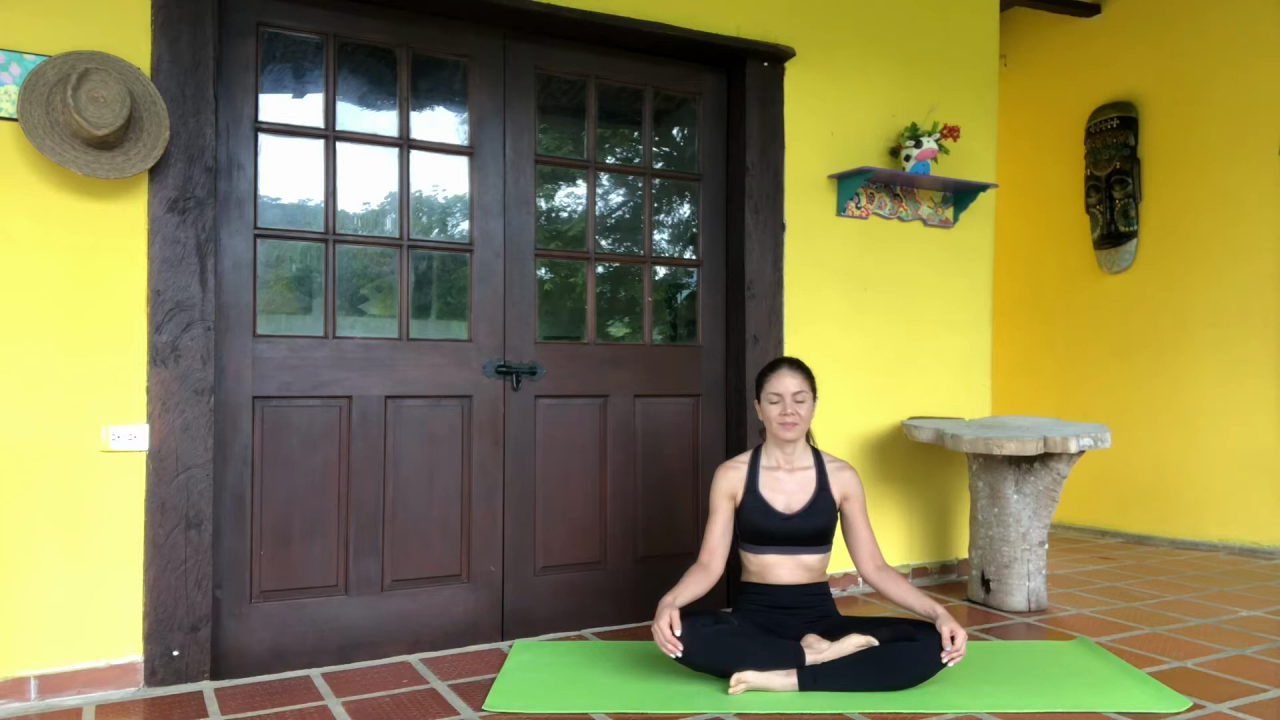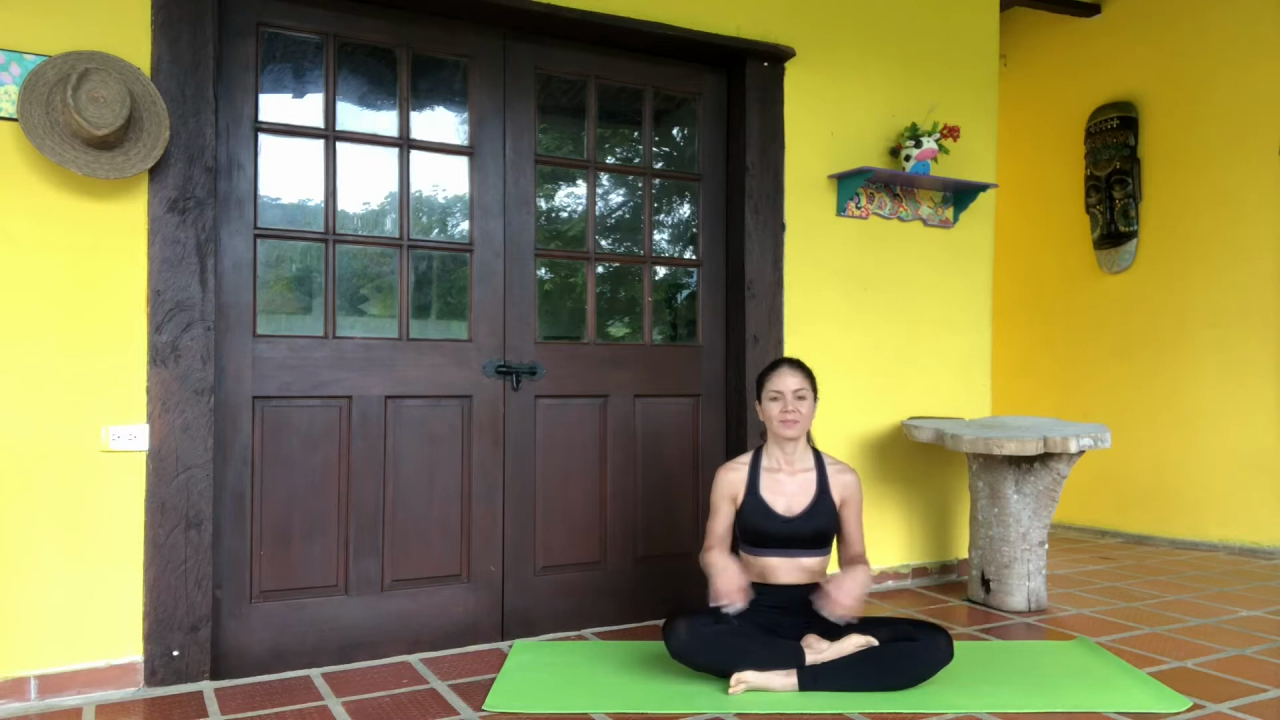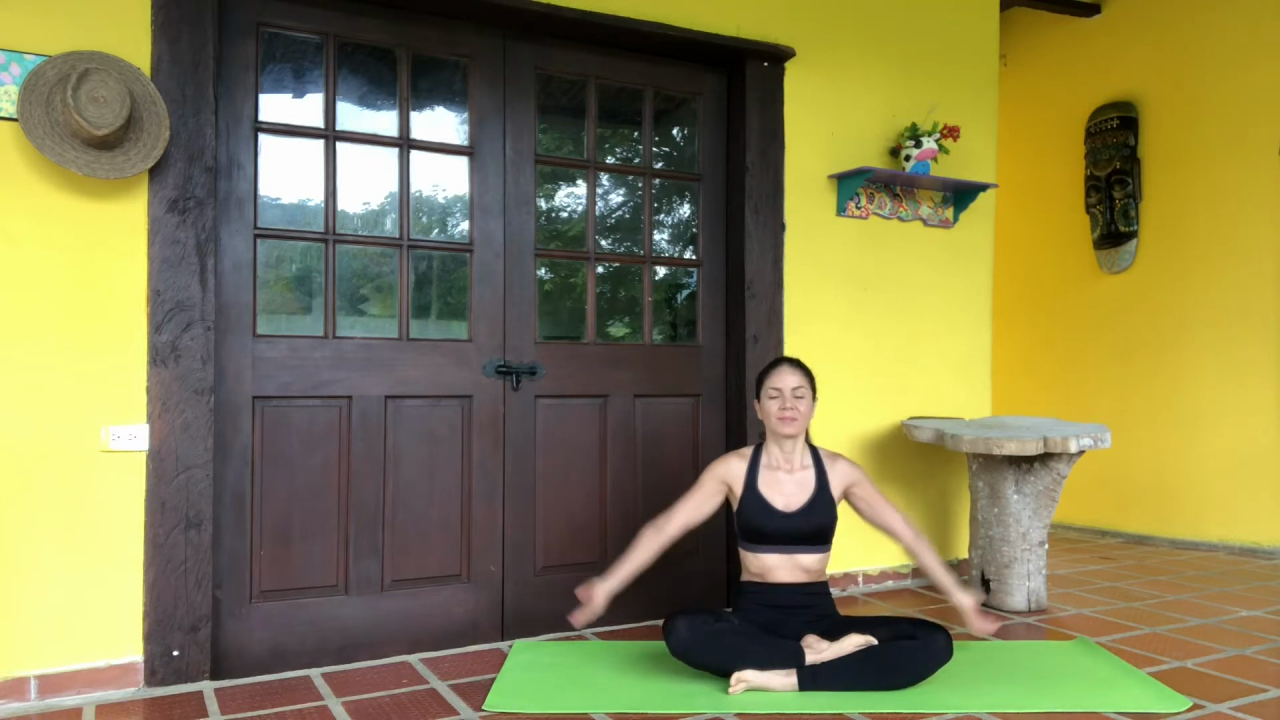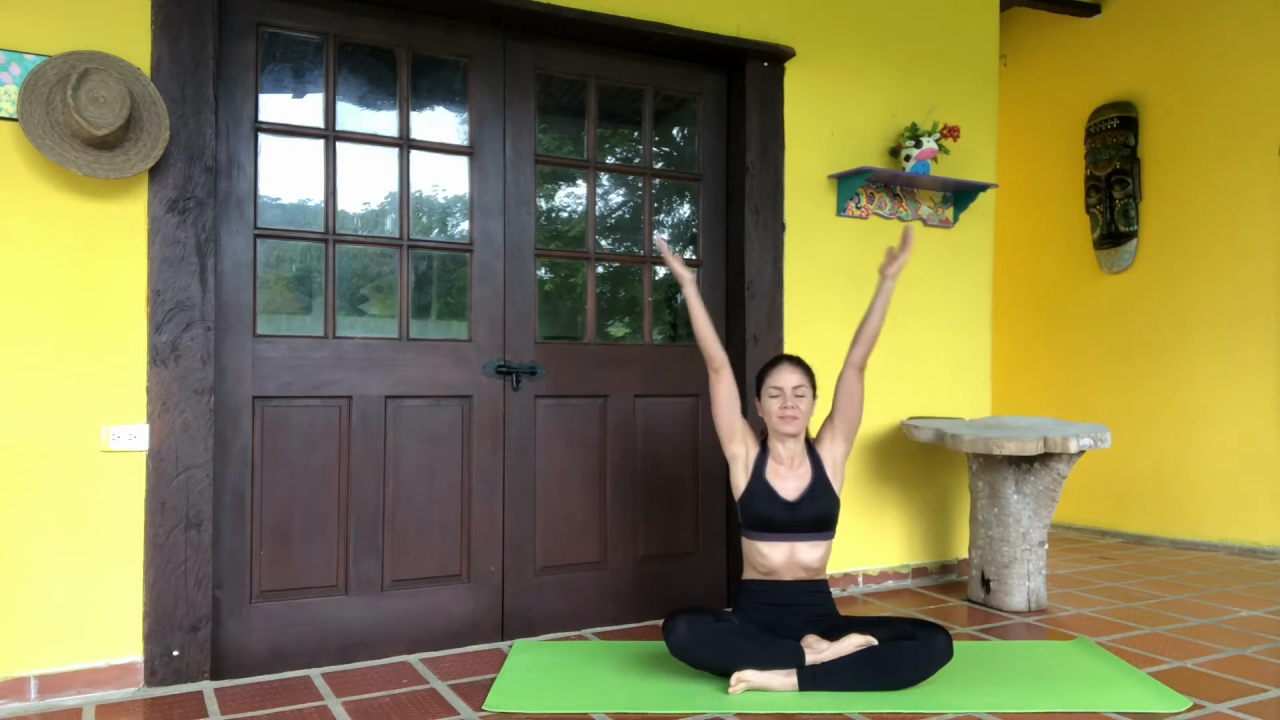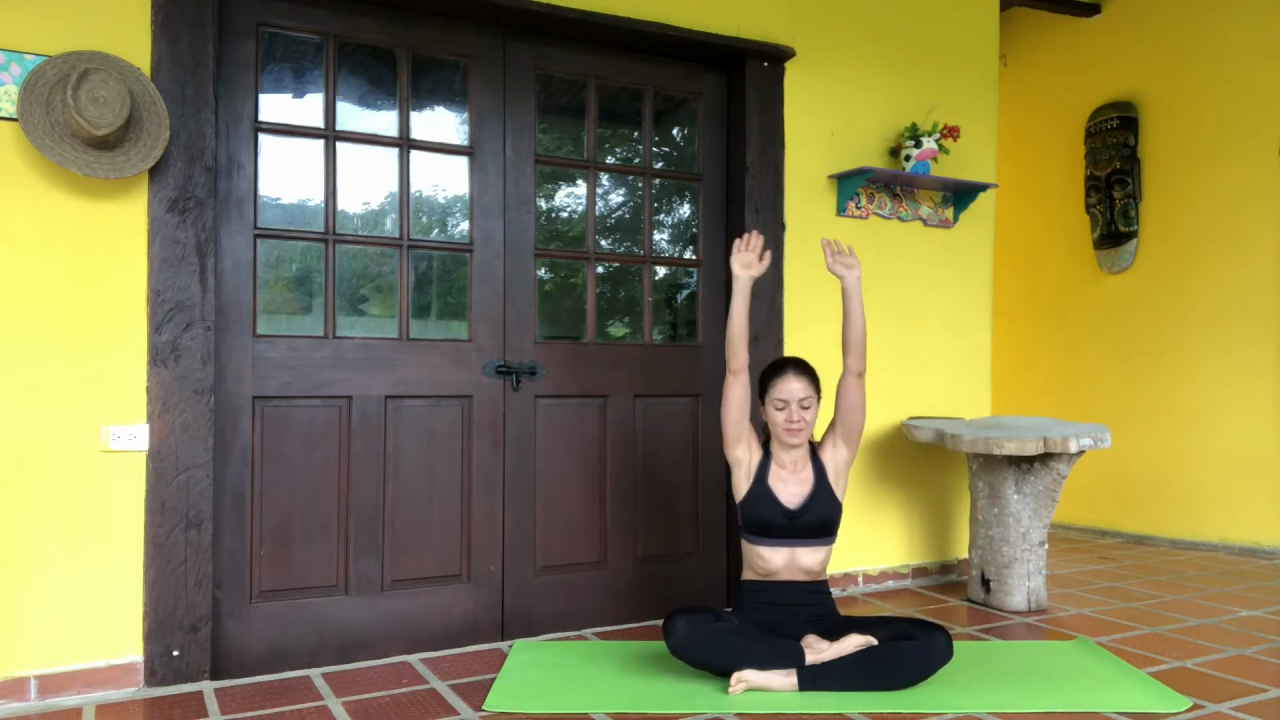
dt=1s
person 1, frame 1
left shoulder: (841, 476)
right shoulder: (732, 475)
left elbow: (873, 566)
right elbow: (710, 563)
left wrist: (937, 612)
right wrist: (670, 600)
left hip: (818, 617)
right hip: (753, 617)
left knee: (931, 645)
right knee: (684, 634)
left ankle: (788, 677)
right ankle: (816, 653)
person 1, frame 2
left shoulder: (842, 478)
right shoulder: (733, 476)
left elbow: (854, 556)
right elbow: (713, 550)
left wrist: (858, 573)
right wrist: (718, 560)
left hip: (819, 617)
right hip: (752, 617)
left knee: (935, 644)
right knee: (682, 632)
left ankle: (788, 676)
right ankle: (816, 654)
person 1, frame 3
left shoulder: (840, 471)
right shoulder: (733, 469)
left elbow: (906, 532)
right elbow: (665, 528)
left wrist: (958, 596)
right wrist: (608, 587)
left hip: (818, 615)
right hip: (751, 616)
left knee: (934, 643)
right knee: (681, 631)
left ankle: (785, 676)
right ankle: (814, 656)
person 1, frame 4
left shoulder: (830, 453)
right shoulder: (746, 455)
left elbow: (856, 362)
right elbow: (718, 366)
left wrist: (888, 281)
right wrist: (687, 283)
left hip: (819, 613)
right hip: (754, 615)
left knee: (934, 645)
right knee: (682, 631)
left ankle: (786, 675)
right ankle: (814, 656)
person 1, frame 5
left shoulder: (832, 459)
right shoulder: (748, 459)
left elbow: (854, 370)
right elbow: (737, 370)
left wrist: (850, 283)
right wrist: (742, 282)
left hip: (819, 614)
right hip: (754, 614)
left knee: (934, 644)
right knee: (682, 629)
left ankle: (788, 676)
right ankle: (815, 655)
